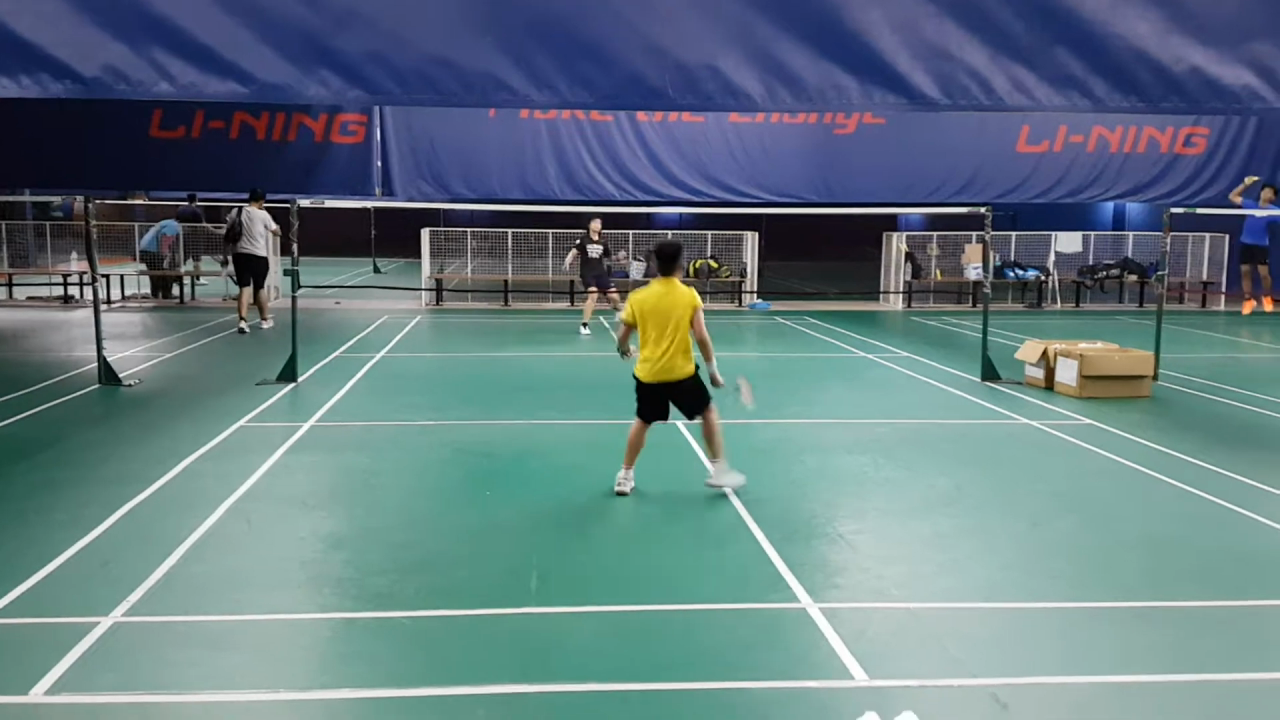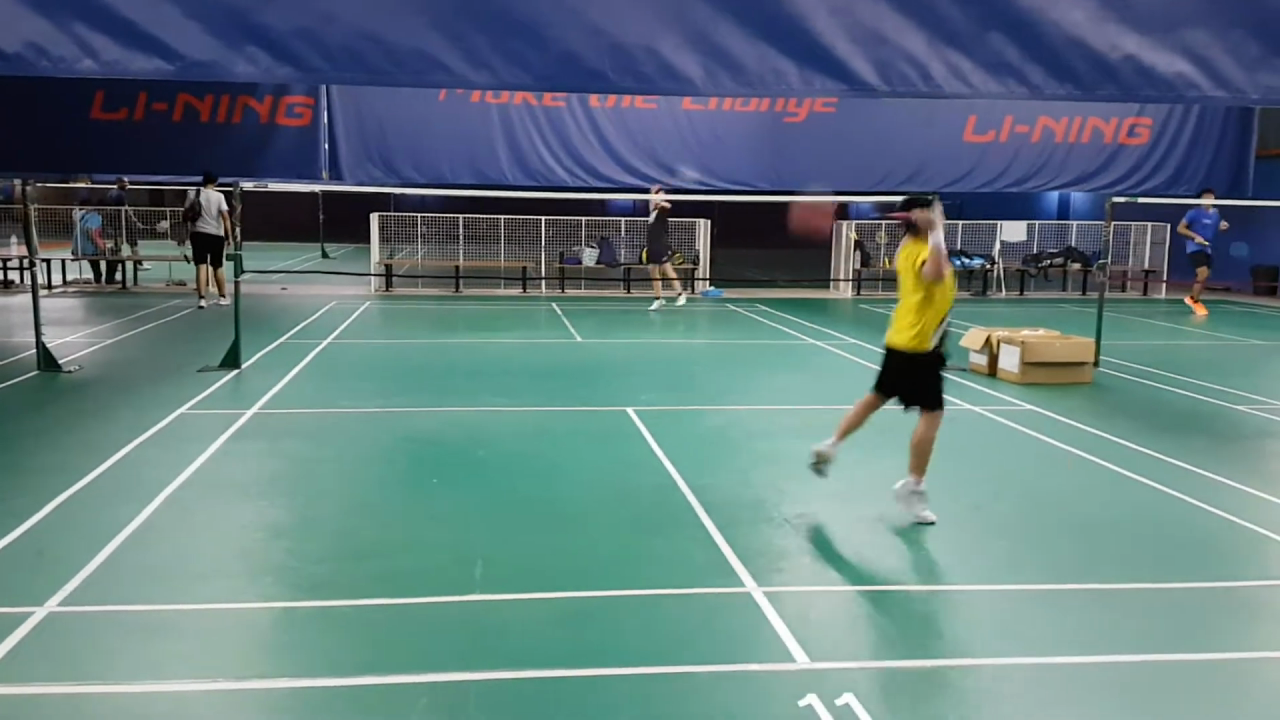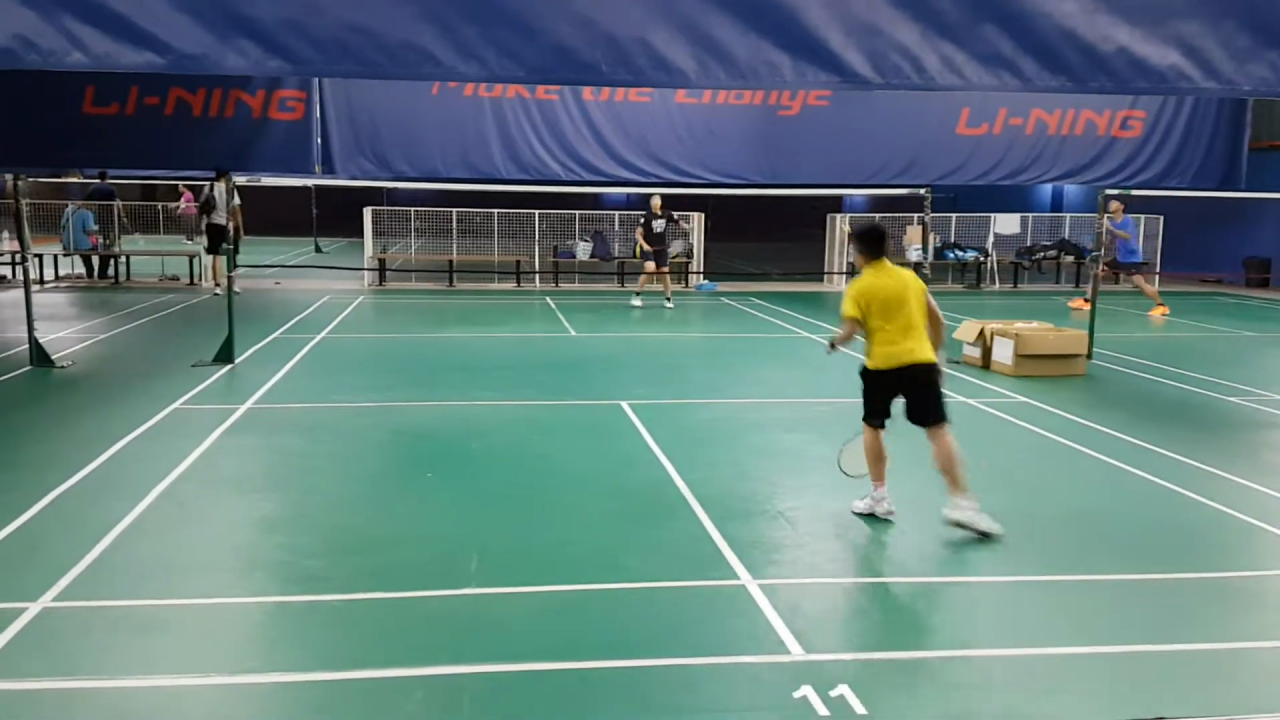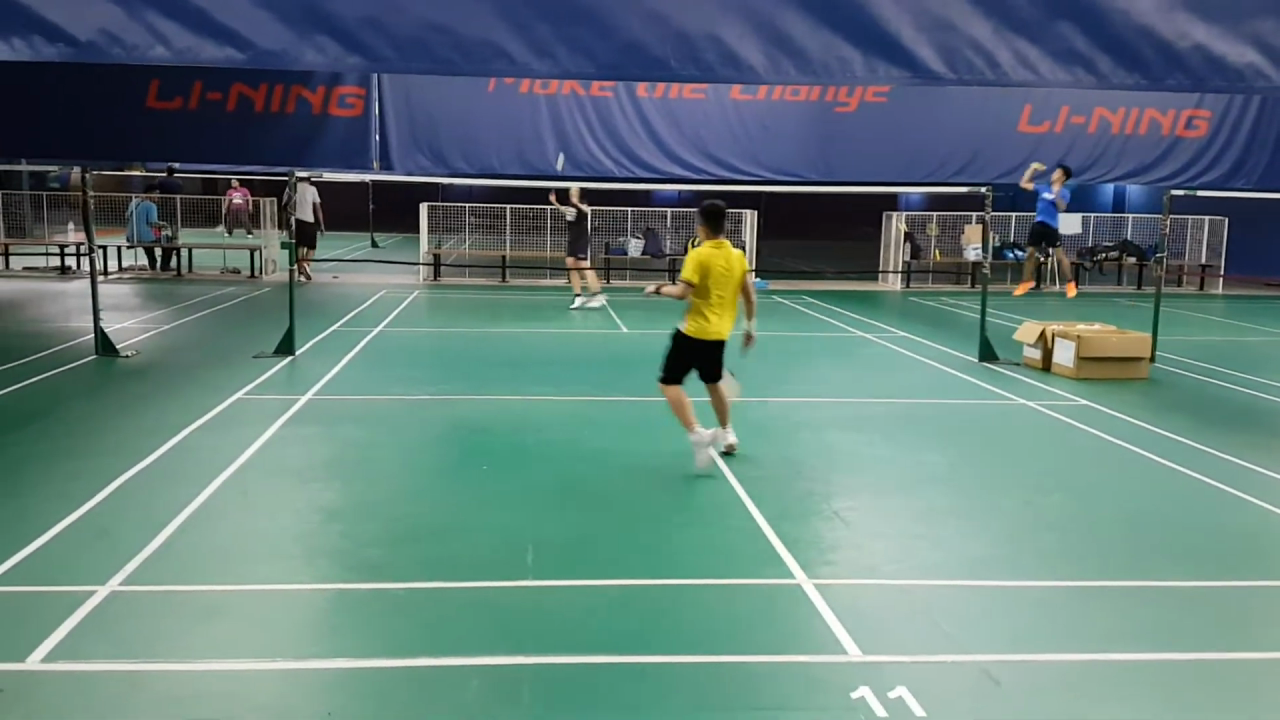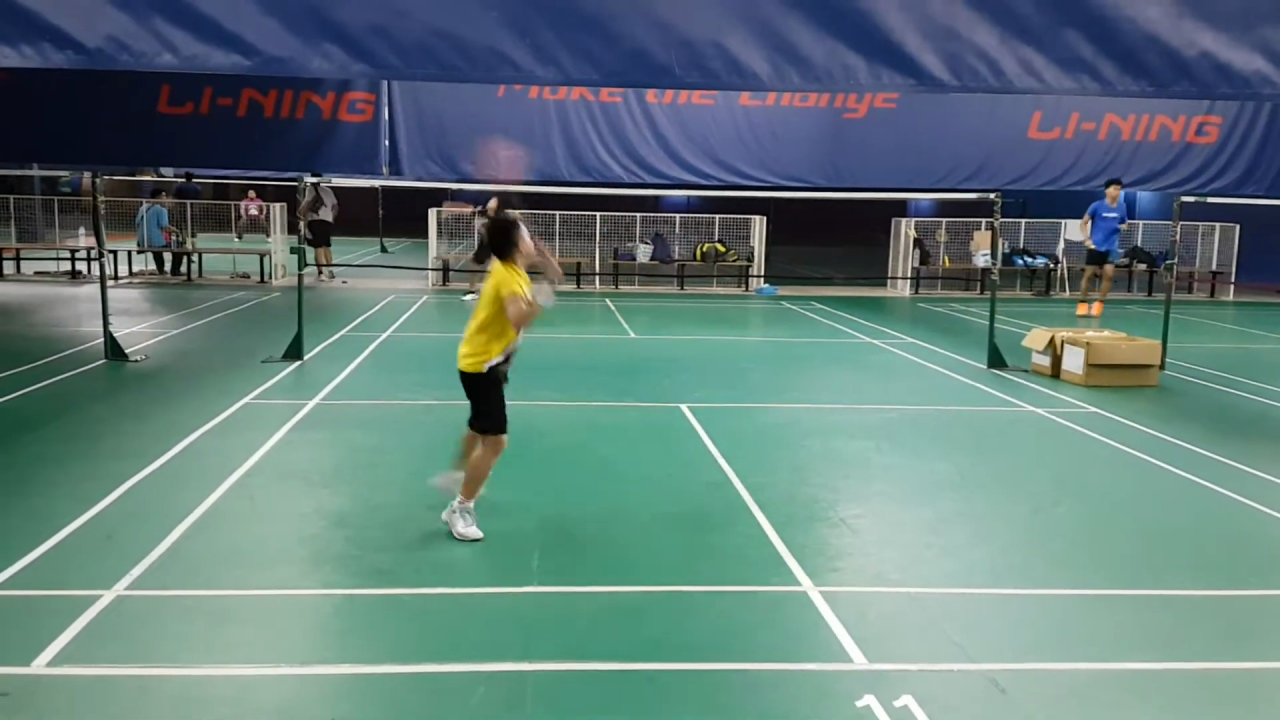
dt=1s
person 1, frame 1
left shoulder: (639, 298)
right shoulder: (690, 296)
left elbow: (622, 337)
right elbow: (702, 337)
left wrist: (624, 350)
right wrist: (712, 370)
left hip: (648, 375)
right hip: (681, 373)
left knee: (643, 422)
right knee: (708, 413)
left ankle: (624, 477)
right ankle: (719, 470)
person 1, frame 2
left shoulder: (906, 250)
right shoulder: (927, 253)
right elbow: (933, 274)
right wrist: (935, 232)
left hip: (898, 342)
right hip: (919, 346)
left knee: (877, 397)
right knee: (931, 415)
left ankle: (829, 447)
right ankle: (912, 487)
person 1, frame 3
left shoulder: (858, 288)
right shoulder: (911, 277)
left elbow: (849, 333)
right elbow: (936, 320)
left wrist: (833, 343)
right wrist: (933, 357)
left hip: (885, 368)
right hip: (921, 363)
left knee: (872, 427)
right knee: (938, 432)
left ankle: (879, 497)
right ankle: (962, 504)
person 1, frame 4
left shoulder: (698, 256)
right shoulder: (738, 256)
left elbow: (682, 292)
right elbow: (749, 297)
left wrist: (657, 289)
right wrist: (750, 328)
left hip: (694, 333)
right hip: (719, 334)
left knee: (669, 384)
right knee: (714, 383)
left ankle: (697, 434)
right ankle: (727, 434)
person 1, frame 5
left shoulder: (501, 268)
right shoulder: (509, 281)
right elbow: (522, 320)
left hip: (479, 362)
right hip: (482, 368)
left knee: (482, 425)
right knee: (495, 440)
left ankle: (459, 474)
right ankle: (460, 510)
